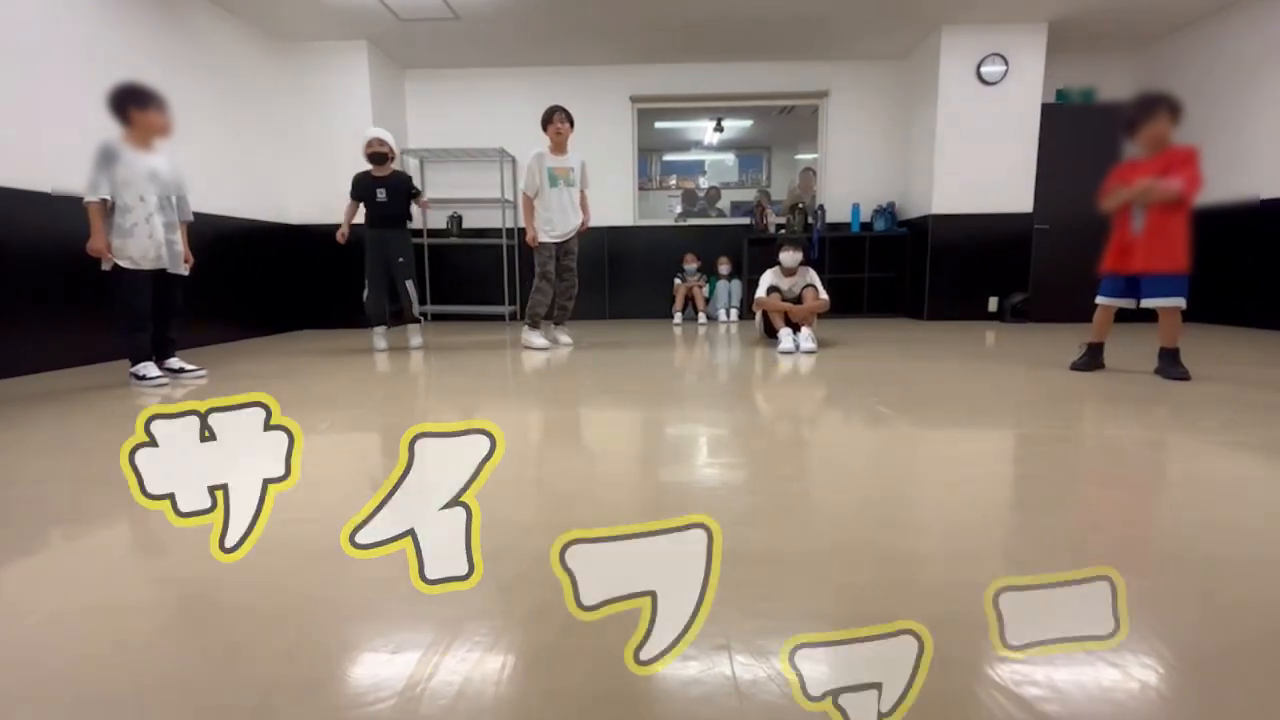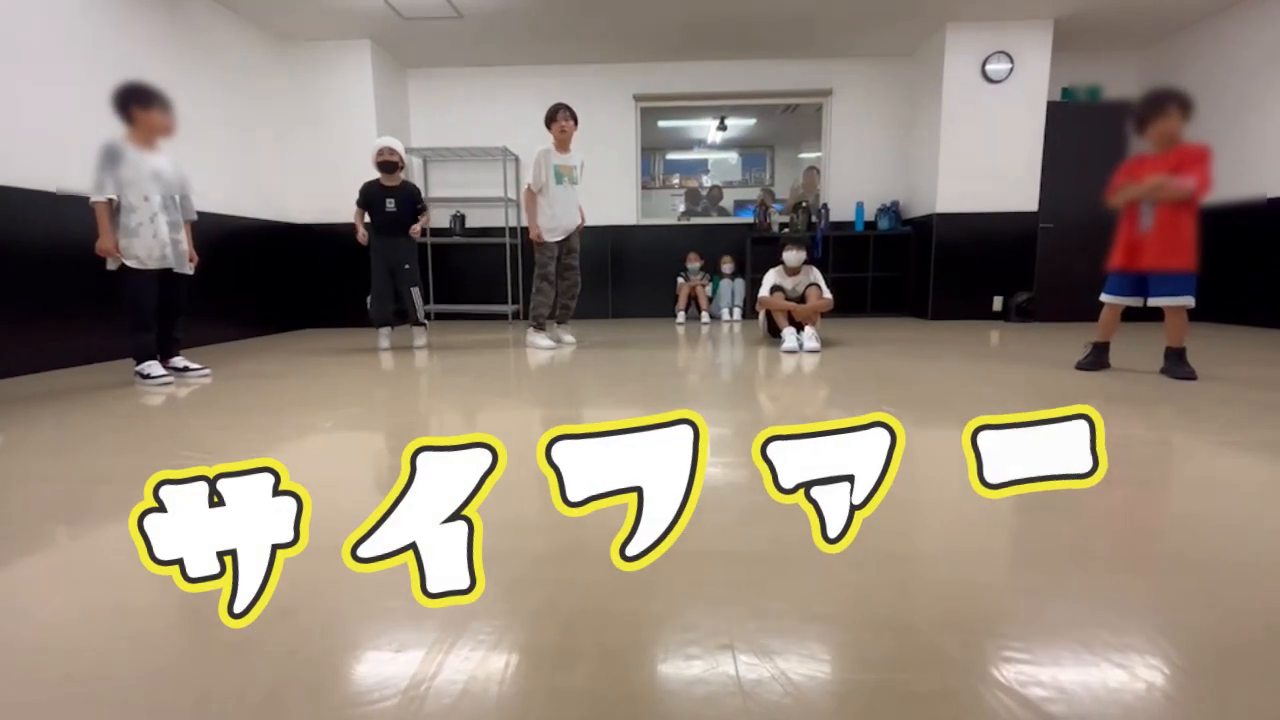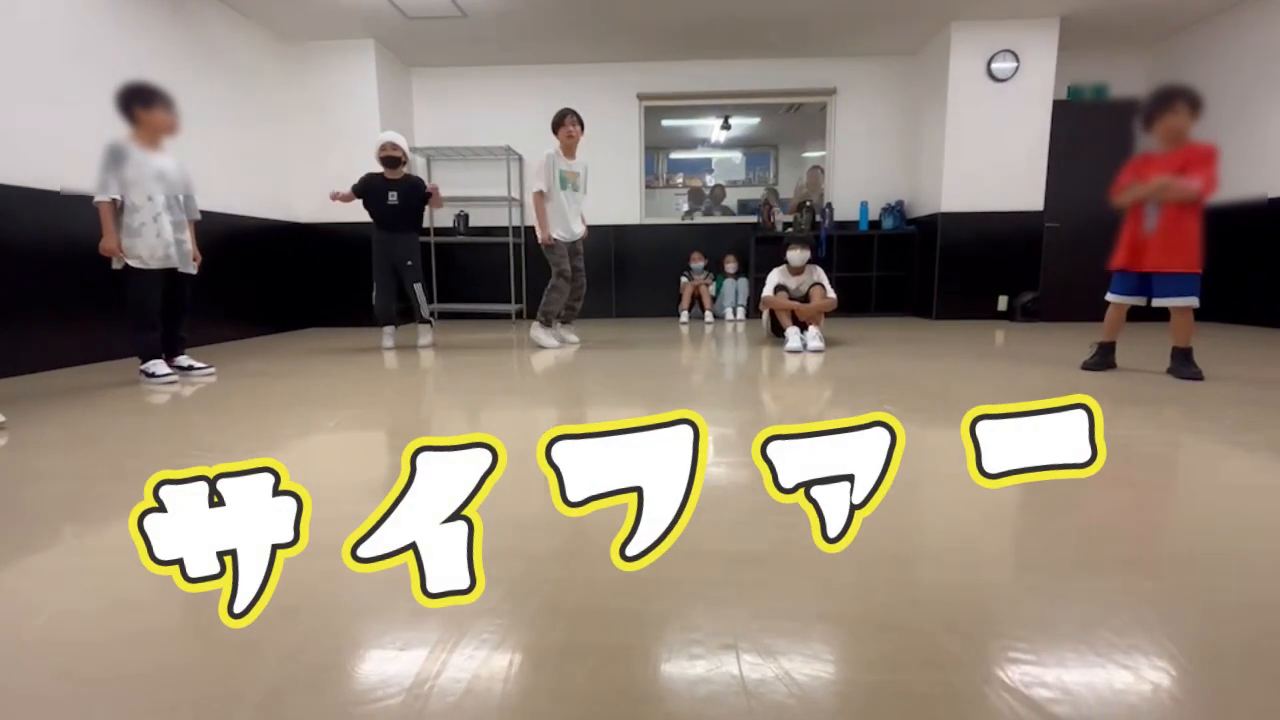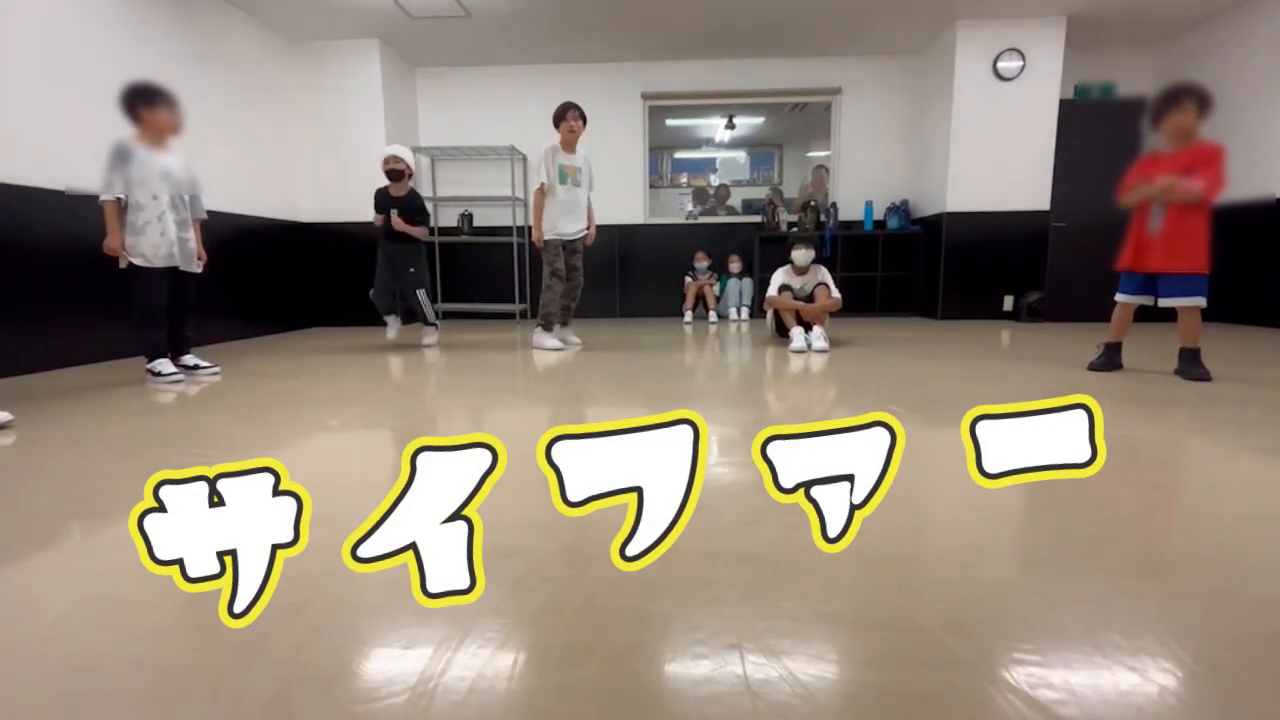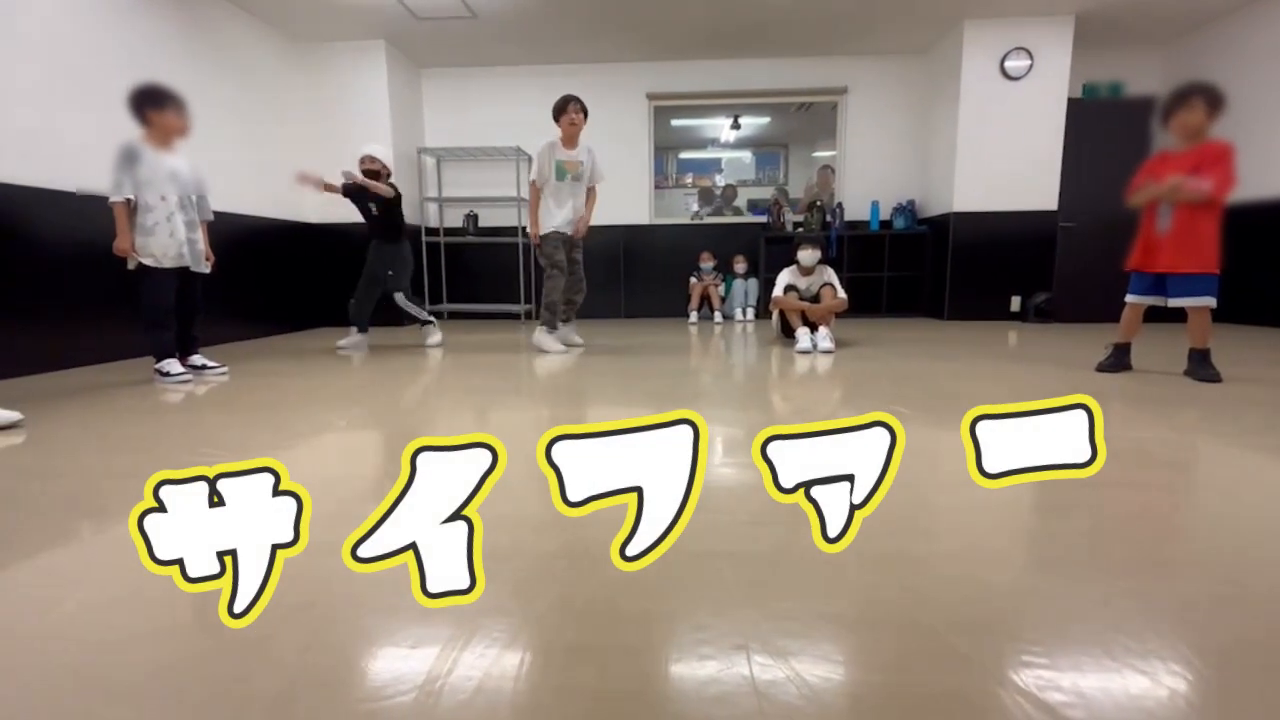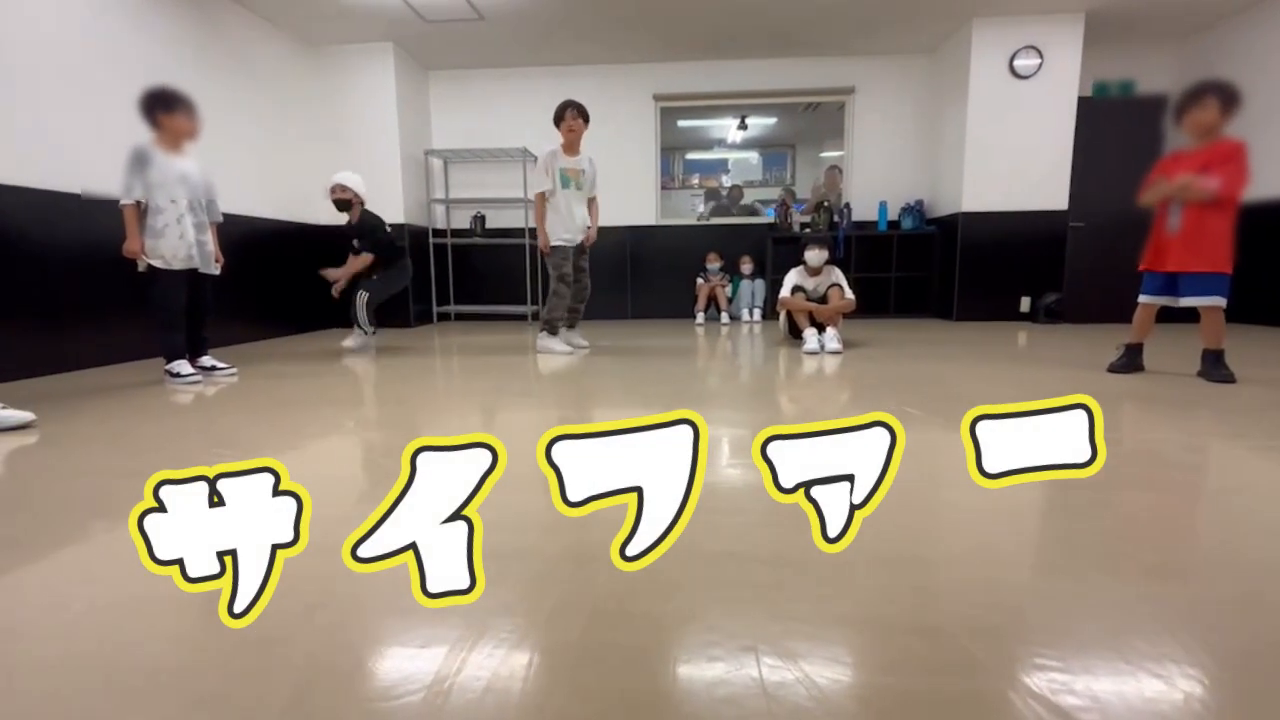
dt=0.3s
person 1, frame 1
left shoulder: (166, 163)
right shoulder: (112, 151)
left elbow: (180, 209)
right elbow: (97, 195)
left wrist: (185, 246)
right wrist: (97, 234)
left hip: (167, 252)
right hip: (130, 251)
left knee: (167, 307)
right knee: (136, 308)
left ankle: (166, 357)
right ankle: (141, 363)
person 1, frame 2
left shoulder: (168, 163)
right shoulder: (116, 151)
left elbow: (183, 208)
right elbow: (103, 195)
left wrist: (188, 245)
right wrist: (106, 235)
left hip: (172, 251)
right hip: (136, 250)
left knee: (172, 306)
right knee: (142, 307)
left ankle: (170, 356)
right ankle: (145, 361)
person 1, frame 3
left shoulder: (173, 163)
right shoulder: (121, 151)
left elbow: (187, 208)
right elbow: (107, 195)
left wrist: (192, 245)
right wrist: (109, 234)
left hip: (176, 250)
right hip: (140, 249)
left knee: (177, 305)
right knee: (146, 306)
left ankle: (176, 354)
right ankle: (150, 360)
person 1, frame 4
left shoulder: (178, 162)
right shoulder: (126, 150)
left elbow: (193, 207)
right elbow: (112, 194)
left wrist: (198, 244)
right wrist: (113, 233)
left hip: (181, 250)
right hip: (145, 248)
left knee: (182, 304)
right knee: (151, 304)
left ankle: (181, 353)
right ankle: (156, 359)
person 1, frame 5
left shoulder: (185, 164)
right shoulder: (134, 152)
left elbow: (200, 208)
right elbow: (121, 196)
left wrist: (205, 245)
right wrist: (123, 235)
left hip: (189, 250)
right hip: (153, 250)
left knee: (190, 304)
right knee: (160, 304)
left ankle: (189, 354)
right ankle: (165, 359)
person 1, frame 6
left shoulder: (194, 166)
right shoulder: (144, 155)
left elbow: (209, 210)
right elbow: (131, 199)
left wrist: (214, 246)
right wrist: (133, 237)
left hip: (198, 251)
right hip: (164, 251)
left knee: (200, 305)
right knee: (171, 306)
left ankle: (199, 355)
right ankle: (175, 360)
person 2, frame 1
left shoulder: (1184, 157)
right shoulder: (1125, 168)
left elbow: (1174, 190)
right elbow: (1106, 203)
left wrist: (1129, 195)
right wrist: (1138, 188)
left hip: (1164, 251)
right hip: (1123, 250)
left knee: (1169, 306)
right knee: (1107, 303)
left ankle: (1169, 357)
right ankle: (1093, 353)
person 2, frame 2
left shoulder: (1195, 155)
right shoulder: (1133, 164)
left elbow: (1186, 189)
right elbow: (1115, 198)
left wrist: (1139, 191)
right wrist: (1150, 185)
left hip: (1172, 250)
right hip: (1130, 248)
left knee: (1175, 305)
right knee: (1113, 302)
left ankle: (1175, 358)
right ankle: (1098, 352)
person 2, frame 3
left shoulder: (1202, 154)
right shoulder: (1139, 162)
left elbow: (1193, 190)
right elbow: (1120, 197)
left wrist: (1144, 191)
right wrist: (1156, 185)
left hip: (1177, 249)
right hip: (1135, 247)
left knee: (1181, 305)
right knee: (1118, 301)
left ankle: (1181, 358)
right ankle: (1104, 352)
person 2, frame 4
left shoulder: (1209, 153)
right shoulder: (1147, 161)
left elbow: (1197, 191)
right elbow: (1126, 198)
left wrist: (1150, 191)
right wrist: (1159, 186)
left hip: (1184, 250)
right hip: (1142, 248)
left knee: (1188, 305)
right knee: (1125, 301)
left ankle: (1189, 359)
right ankle: (1111, 353)
person 2, frame 5
left shoulder: (1219, 152)
right shoulder: (1158, 161)
left elbow: (1205, 191)
right elbow: (1134, 197)
left wrist: (1160, 191)
right wrist: (1168, 186)
left hip: (1194, 250)
right hip: (1152, 247)
left knee: (1198, 305)
right knee: (1135, 301)
left ankle: (1199, 359)
right ankle: (1120, 353)
person 2, frame 6
left shoulder: (1232, 150)
right shoulder: (1171, 160)
left elbow: (1215, 189)
right elbow: (1145, 197)
left wrist: (1170, 189)
right wrist: (1179, 185)
left hip: (1207, 249)
right hip: (1164, 246)
left knee: (1211, 305)
right knee: (1147, 302)
left ankle: (1213, 360)
right ankle: (1132, 354)
person 3, frame 1
left shoulder: (577, 161)
right shoulder: (538, 159)
right elbow: (528, 196)
left wrist: (585, 214)
right wrist: (529, 228)
left hip: (570, 232)
right hip: (545, 232)
left knee: (568, 281)
right knee: (544, 278)
left ankle: (558, 327)
right ankle: (531, 329)
person 3, frame 2
left shoulder: (577, 159)
right shoulder: (543, 155)
right elbow: (530, 192)
left wrist: (580, 214)
right wrist: (533, 225)
left hip: (571, 230)
right hip: (547, 231)
left knee: (571, 279)
right knee: (545, 279)
left ankle: (561, 326)
right ankle: (536, 330)
person 3, frame 3
left shoulder: (582, 165)
right shoulder: (550, 159)
right elbow: (538, 195)
left wrist: (583, 224)
right wrist: (542, 228)
left hip: (574, 233)
right hip: (553, 233)
left knee: (578, 282)
right knee: (562, 276)
left ankle: (564, 325)
right ankle: (542, 324)
person 3, frame 4
left shoulder: (584, 160)
right shoulder: (549, 153)
right elbow: (540, 192)
left wrist: (592, 223)
right wrist: (537, 227)
left hip: (576, 232)
right hip: (551, 231)
left knee: (574, 282)
right knee: (555, 279)
left ankle: (562, 326)
right ankle: (543, 331)
person 3, frame 5
left shoulder: (587, 152)
right shoulder: (549, 149)
left elbow: (591, 189)
right elbow: (535, 187)
left wrist: (586, 218)
right wrist: (534, 223)
left hip: (574, 227)
right hip: (548, 226)
left knee: (577, 278)
right knee: (557, 272)
left ankle: (564, 325)
right ankle: (545, 330)
person 3, frame 6
left shoulder: (588, 162)
right shoulder: (549, 158)
right elbow: (540, 197)
left wrist: (594, 226)
right wrist: (541, 233)
left hip: (580, 236)
right hip: (556, 236)
left knee: (581, 285)
right knee: (563, 282)
left ankle: (569, 330)
right ankle: (548, 335)
person 4, frame 1
left shoulder: (402, 179)
right shoulder: (361, 180)
left elbow: (418, 199)
right elbow: (354, 203)
left wrist: (423, 203)
right wrist: (345, 225)
left hip: (398, 236)
right hip: (374, 237)
left knee: (406, 282)
right knee: (374, 285)
left ankle: (414, 329)
right ankle: (379, 330)
person 4, frame 2
left shoulder: (410, 189)
right shoulder: (369, 189)
left elbow: (423, 215)
right elbow: (360, 212)
left wrist: (419, 225)
right wrist: (360, 229)
left hip: (405, 244)
right hip: (380, 246)
left knee: (411, 288)
right knee: (380, 291)
left ankle: (419, 330)
right ankle: (384, 331)
person 4, frame 3
left shoulder: (414, 183)
right shoulder: (370, 181)
left elbow: (435, 203)
right elbow: (352, 195)
left wrist: (436, 195)
right wrist: (339, 196)
left hip: (407, 239)
right hip: (382, 239)
left knee: (414, 285)
right knee: (383, 288)
left ankle: (425, 328)
right ankle: (388, 330)
person 4, frame 4
left shoulder: (414, 200)
right shoulder: (381, 194)
left elbow: (424, 233)
left wrist: (404, 227)
right wrist: (377, 220)
left hip: (411, 250)
right hip: (387, 249)
left knee: (417, 291)
right knee: (380, 291)
left ankle: (430, 329)
right ankle: (392, 319)
person 4, frame 5
left shoulder: (389, 190)
right shoulder: (359, 189)
left elbow: (387, 192)
right elbow: (335, 188)
left wrist: (362, 180)
right wrist: (317, 182)
left hip: (396, 248)
right hip: (378, 248)
left knee: (400, 294)
right knee: (362, 294)
left ankle: (430, 327)
right ankle: (359, 334)
person 4, frame 6
left shoulder: (370, 223)
right shoulder: (351, 227)
left elbow: (367, 257)
right elbow: (355, 255)
left wrist: (343, 273)
right wrist: (344, 280)
left hip: (396, 268)
right hip: (382, 267)
left knee: (364, 295)
right knee: (361, 299)
left ankle: (363, 334)
right ankle: (365, 334)
